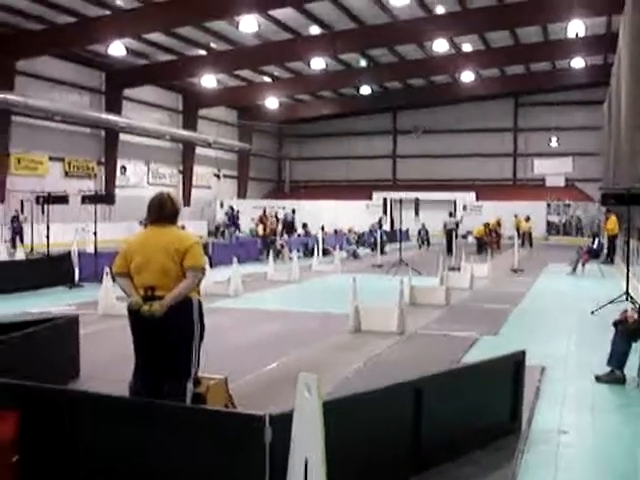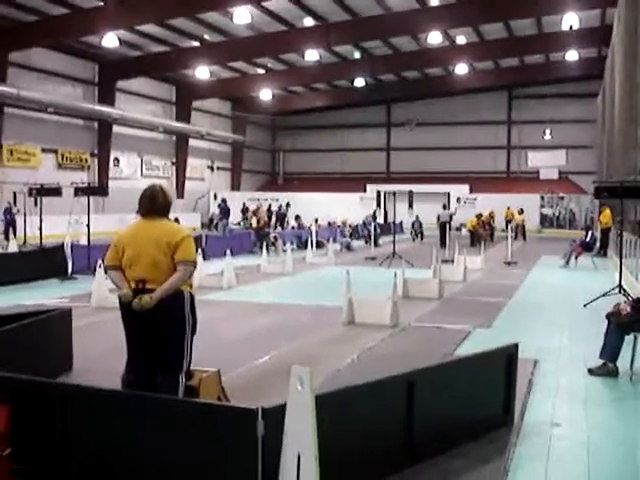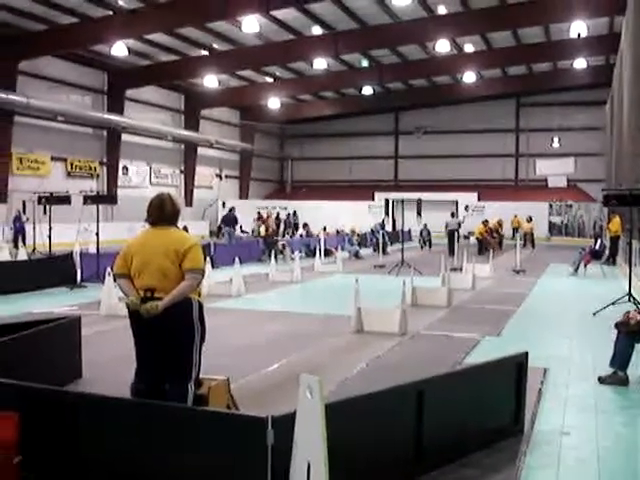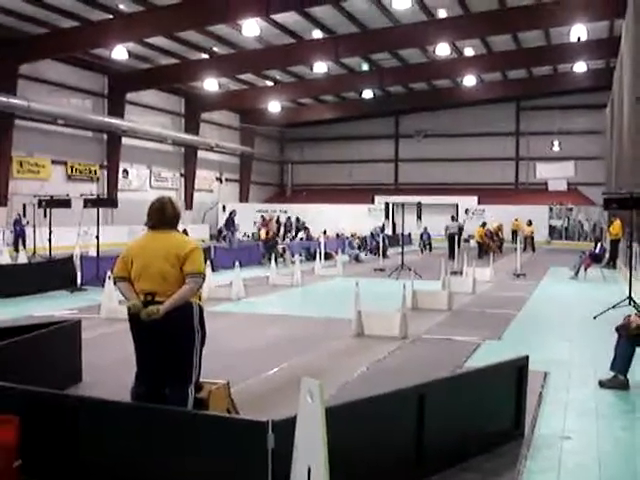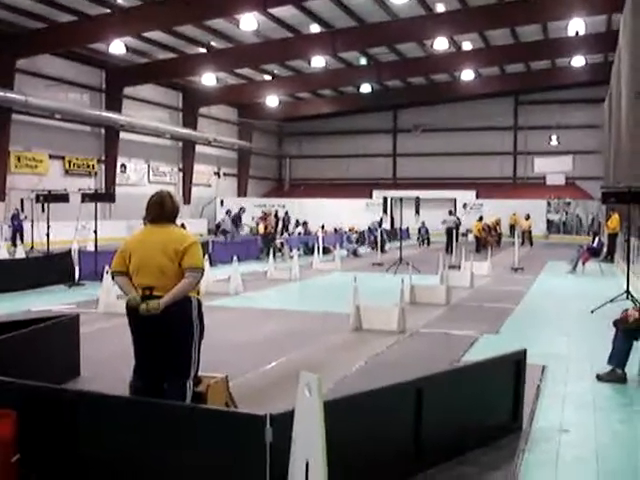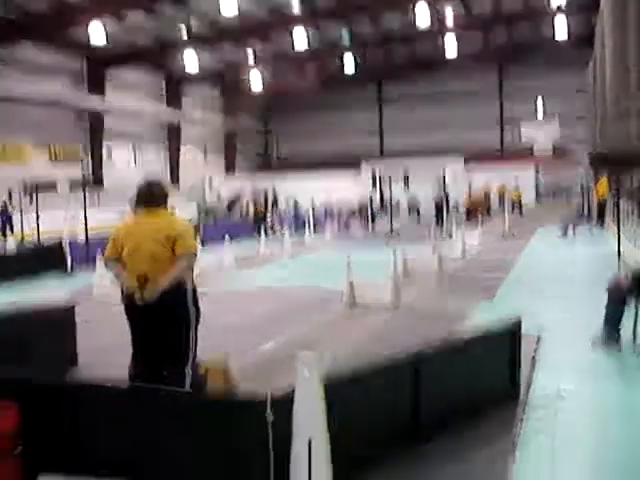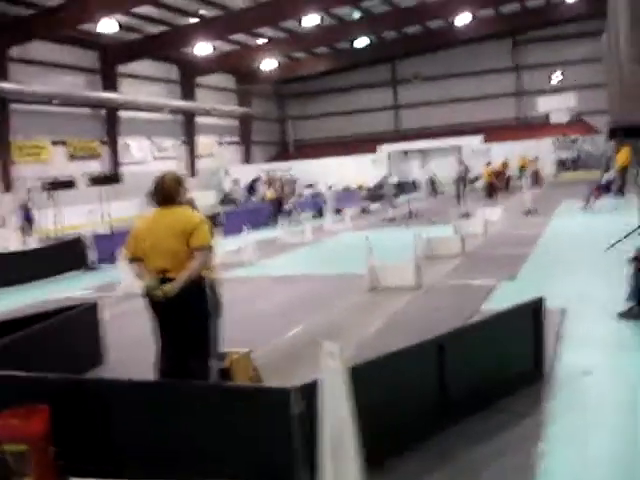
dt=0.5s
person 1, frame 1
left shoulder: (134, 241)
right shoulder: (187, 240)
left elbow: (119, 273)
right elbow: (194, 277)
left wrist: (135, 296)
right wrist: (166, 302)
left hip: (142, 311)
right hip: (179, 310)
left knee: (144, 369)
right knee: (180, 372)
person 1, frame 2
left shoulder: (125, 234)
right shoulder: (178, 233)
left elbow: (111, 267)
right elbow: (185, 271)
left wrist: (125, 289)
right wrist: (157, 295)
left hip: (134, 304)
right hip: (171, 303)
left knee: (137, 362)
right knee: (172, 366)
person 1, frame 3
left shoulder: (134, 242)
right shoulder: (186, 242)
left elbow: (120, 274)
right elbow: (193, 279)
left wrist: (133, 297)
right wrist: (164, 303)
left hip: (142, 312)
right hip: (179, 312)
left knee: (146, 371)
right knee: (181, 374)
person 1, frame 4
left shoulder: (134, 246)
right shoulder: (187, 245)
left elbow: (120, 278)
right elbow: (194, 283)
left wrist: (134, 301)
right wrist: (165, 307)
left hip: (142, 317)
right hip: (179, 315)
left knee: (146, 375)
right knee: (181, 378)
person 1, frame 5
left shoulder: (132, 240)
right shoulder: (185, 240)
left elbow: (118, 272)
right elbow: (193, 277)
left wrist: (133, 295)
right wrist: (164, 302)
left hip: (141, 310)
right hip: (177, 310)
left knee: (144, 368)
right knee: (180, 372)
person 1, frame 6
left shoulder: (124, 227)
right shoulder: (176, 225)
left elbow: (111, 259)
right elbow: (186, 262)
left wrist: (129, 283)
right wrist: (159, 287)
left hip: (136, 297)
right hip: (172, 295)
left knee: (143, 353)
right knee: (178, 355)
person 1, frame 7
left shoulder: (142, 224)
right shoulder: (192, 218)
left elbow: (133, 259)
right elbow: (202, 257)
left wrist: (150, 281)
right wrist: (178, 284)
left hip: (158, 292)
right hip: (192, 289)
left knee: (170, 347)
right knee: (202, 348)
